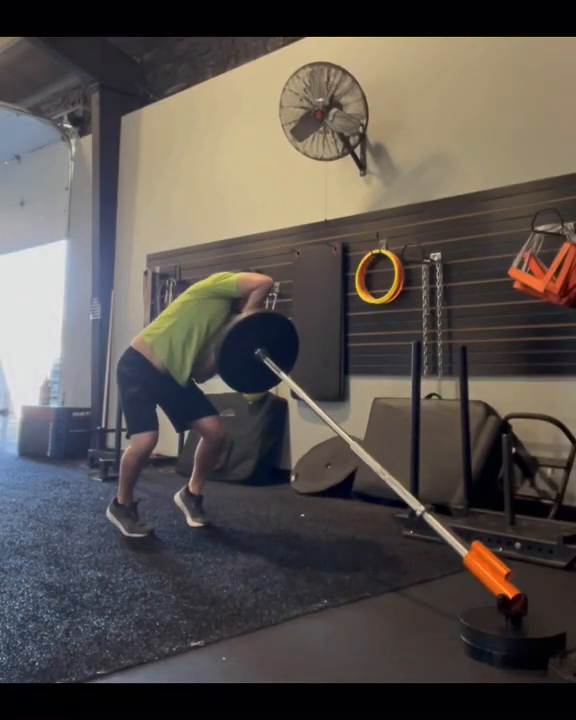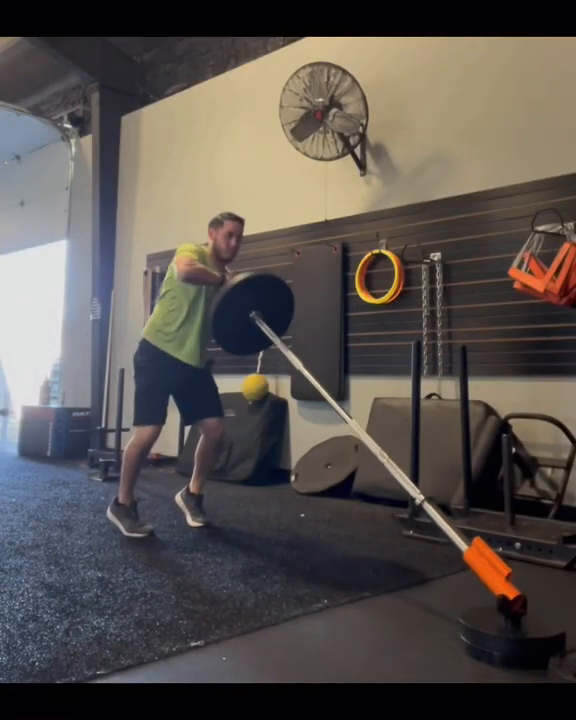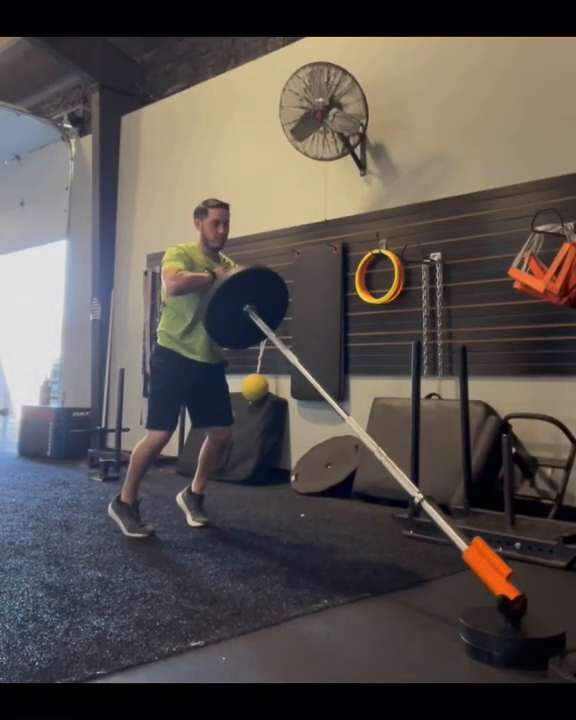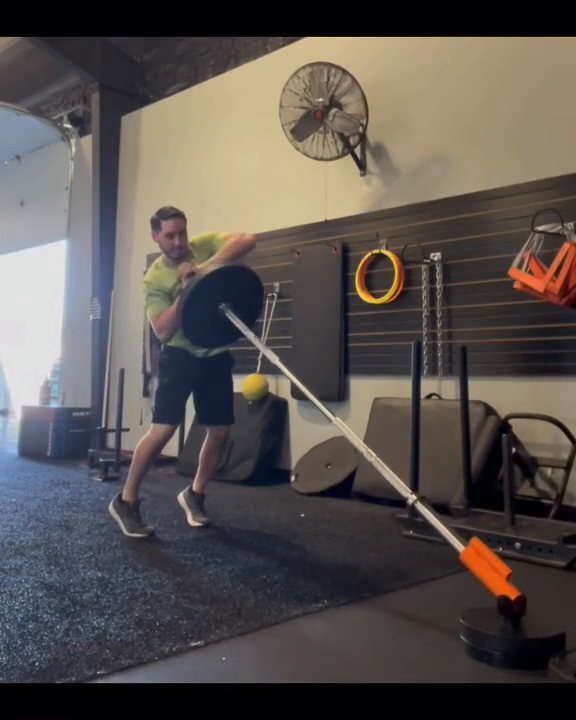
dt=0.5s
person 1, frame 1
left shoulder: (224, 323)
right shoulder: (218, 284)
left elbow: (201, 373)
right elbow: (263, 282)
left hip: (176, 375)
right hip: (140, 366)
left knee: (215, 432)
right knee: (145, 440)
left ankle: (191, 495)
right ankle: (121, 506)
person 1, frame 2
left shoulder: (225, 279)
right shoulder: (192, 253)
right elbow: (184, 272)
right wrist: (220, 279)
left hip: (193, 361)
right hip: (157, 354)
left knee: (215, 430)
right knee: (148, 431)
left ankle: (192, 495)
right ankle: (122, 504)
person 1, frame 3
left shoulder: (230, 266)
right shoulder: (180, 254)
right elbow: (174, 285)
right wrist: (214, 276)
left hip: (210, 360)
right hip: (174, 357)
left knee: (220, 433)
right knee: (159, 435)
left ankle: (193, 495)
right ankle: (124, 503)
person 1, frame 4
left shoulder: (204, 245)
right shoulder: (154, 278)
left elbow: (247, 240)
right elbow: (163, 332)
left wrist: (206, 266)
right wrist: (183, 292)
left hip: (217, 355)
right hip: (181, 355)
left knee: (220, 431)
right knee: (162, 430)
left ankle: (194, 495)
right ankle: (125, 501)
